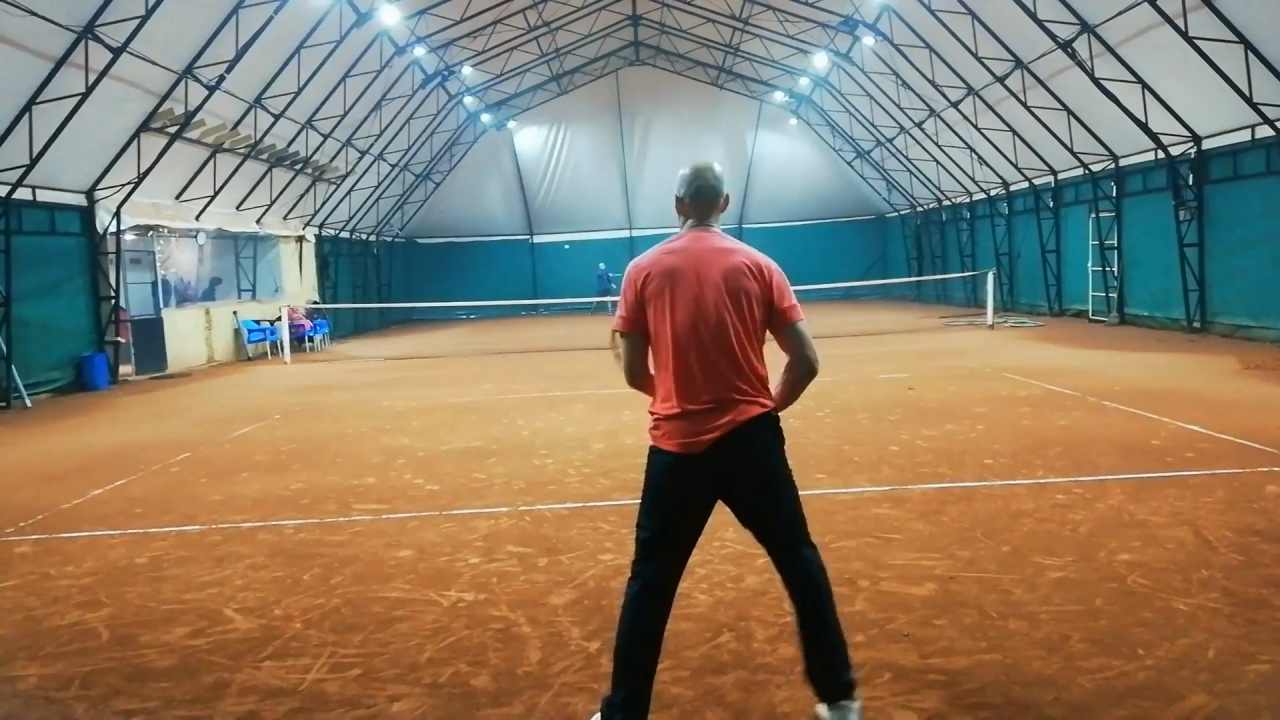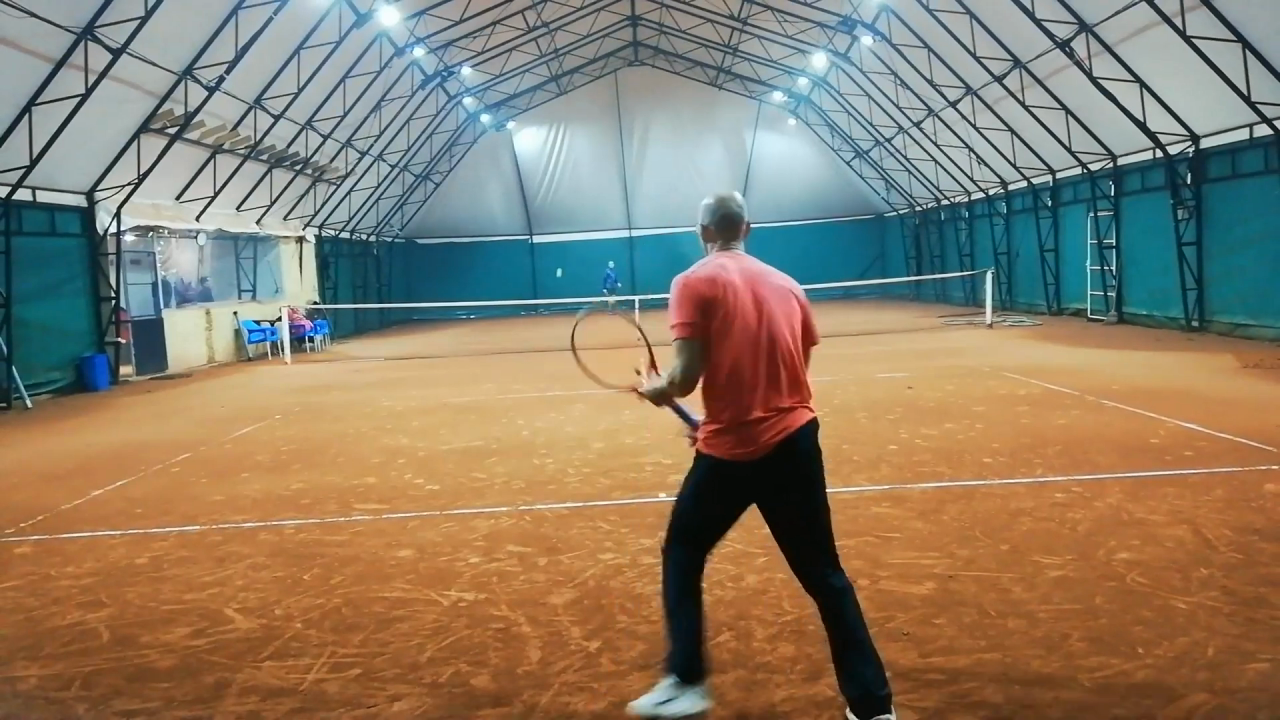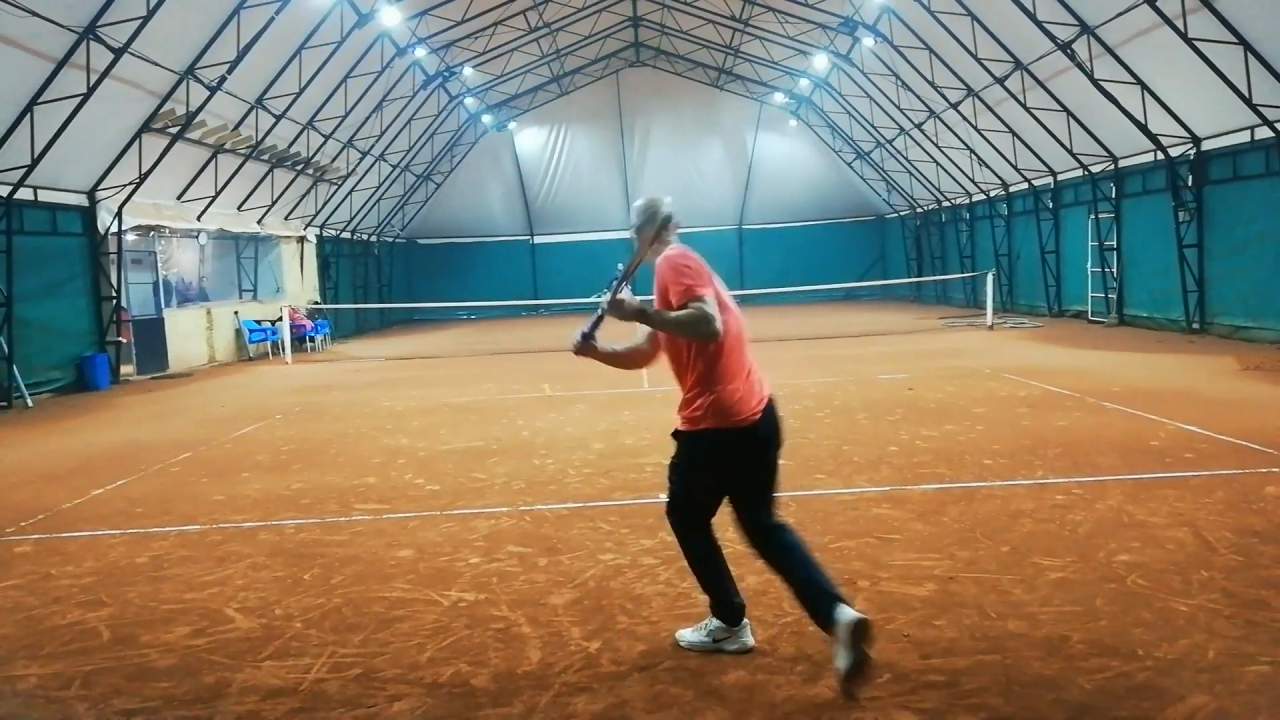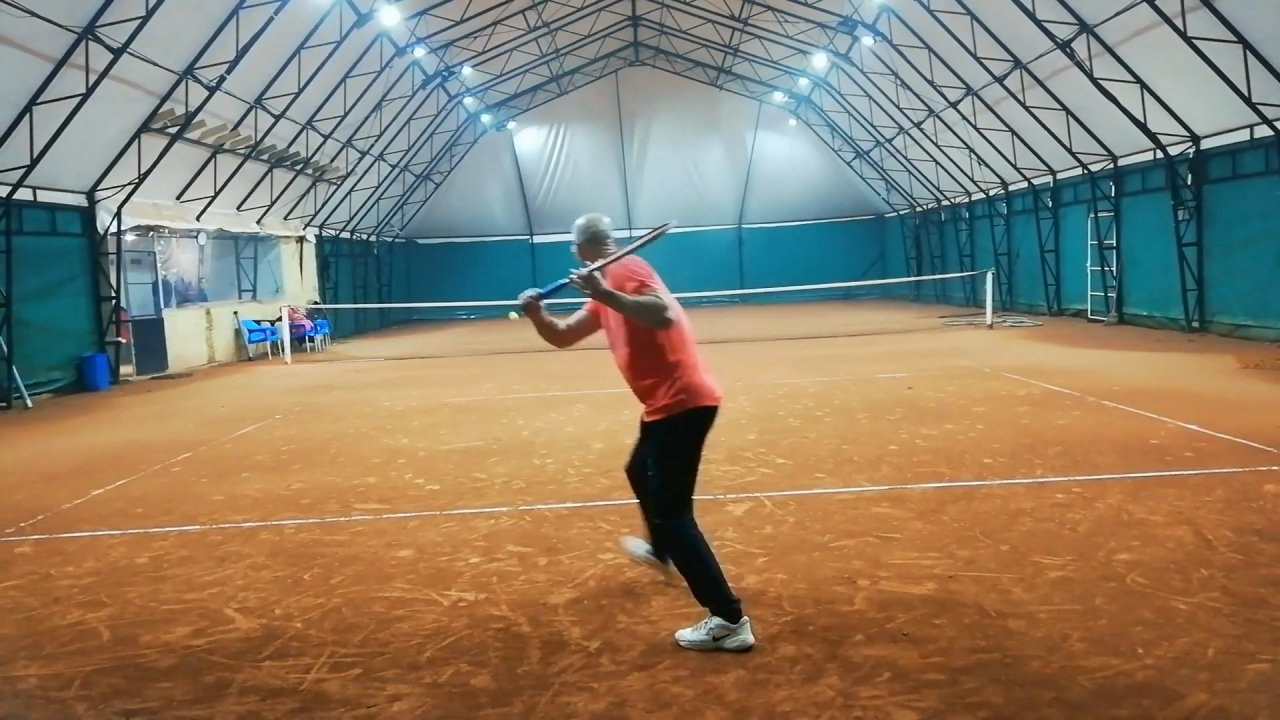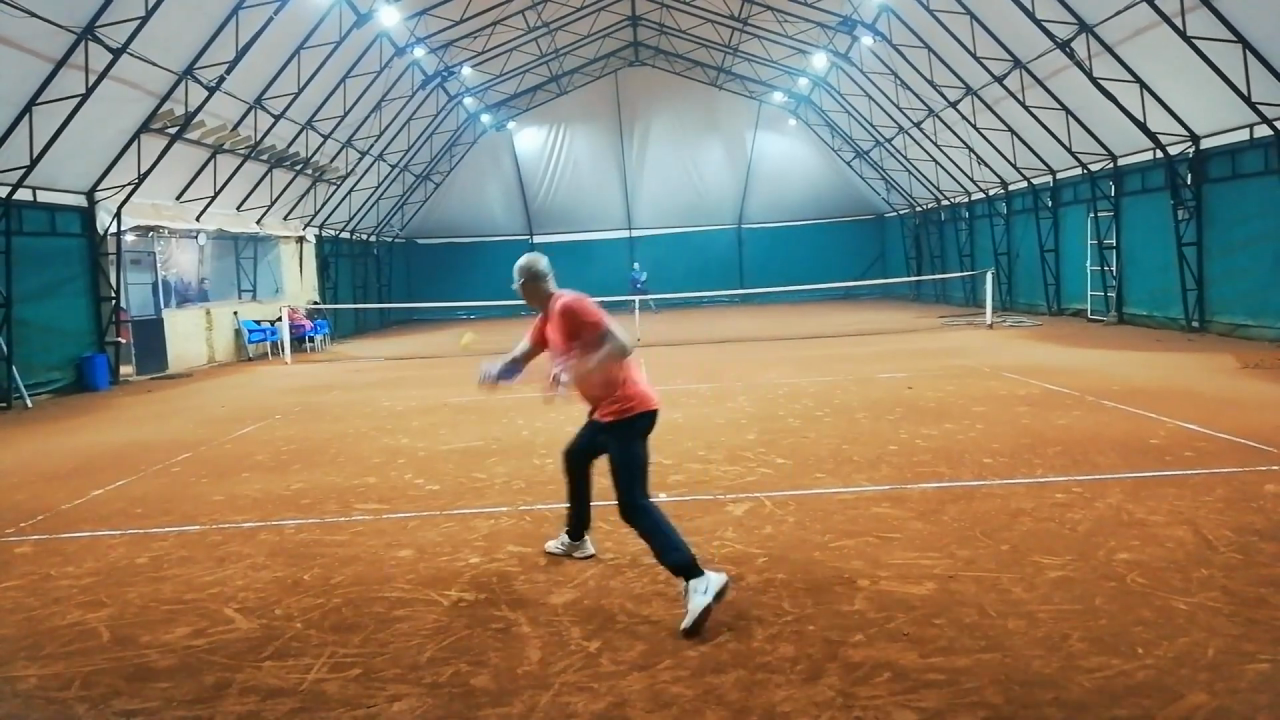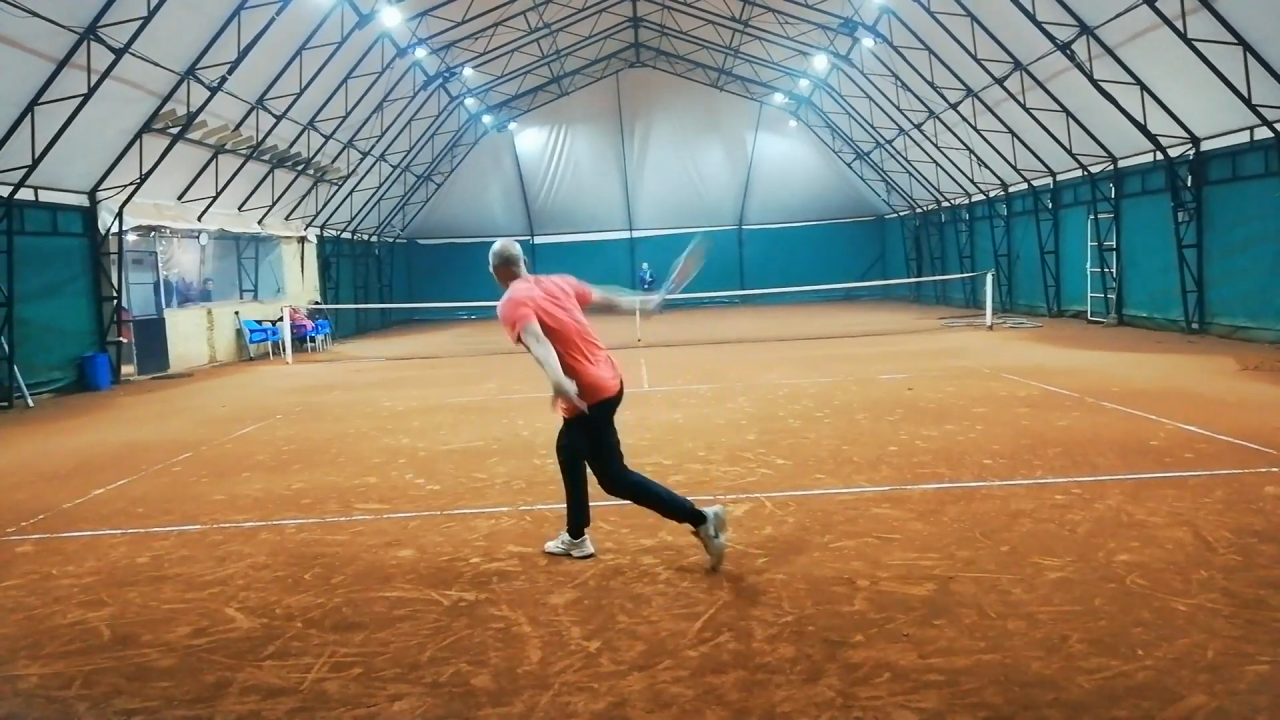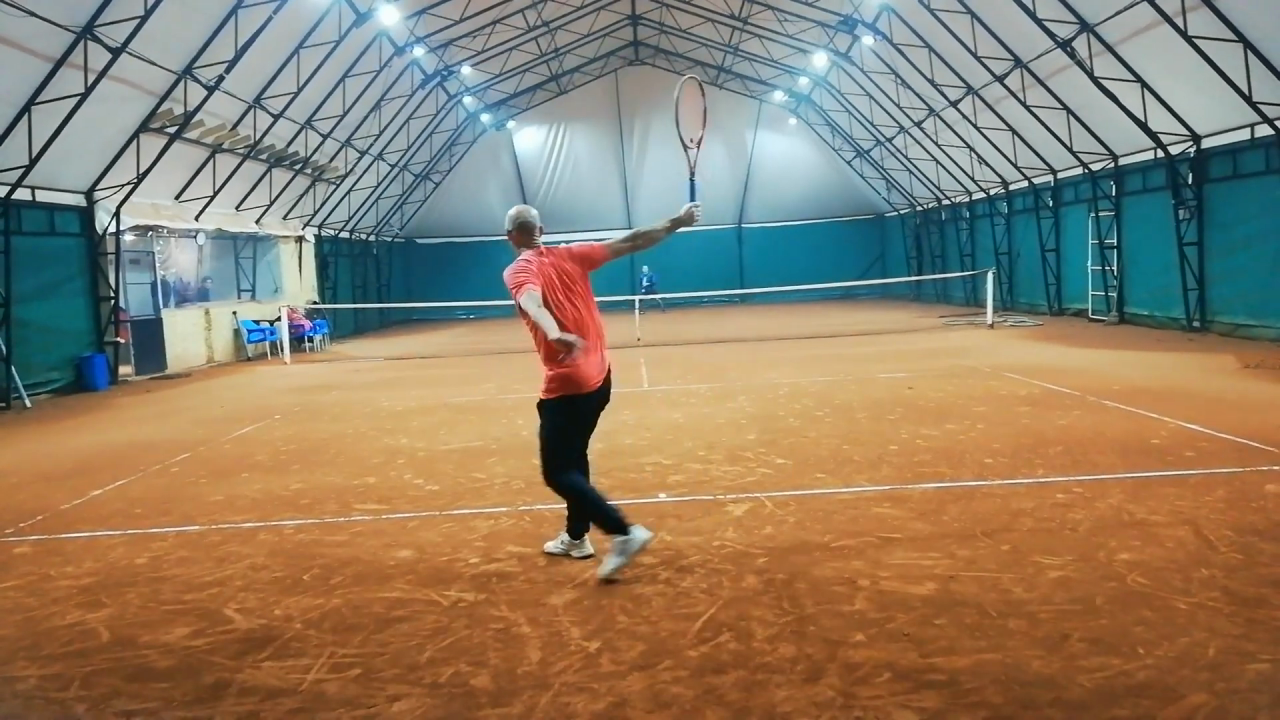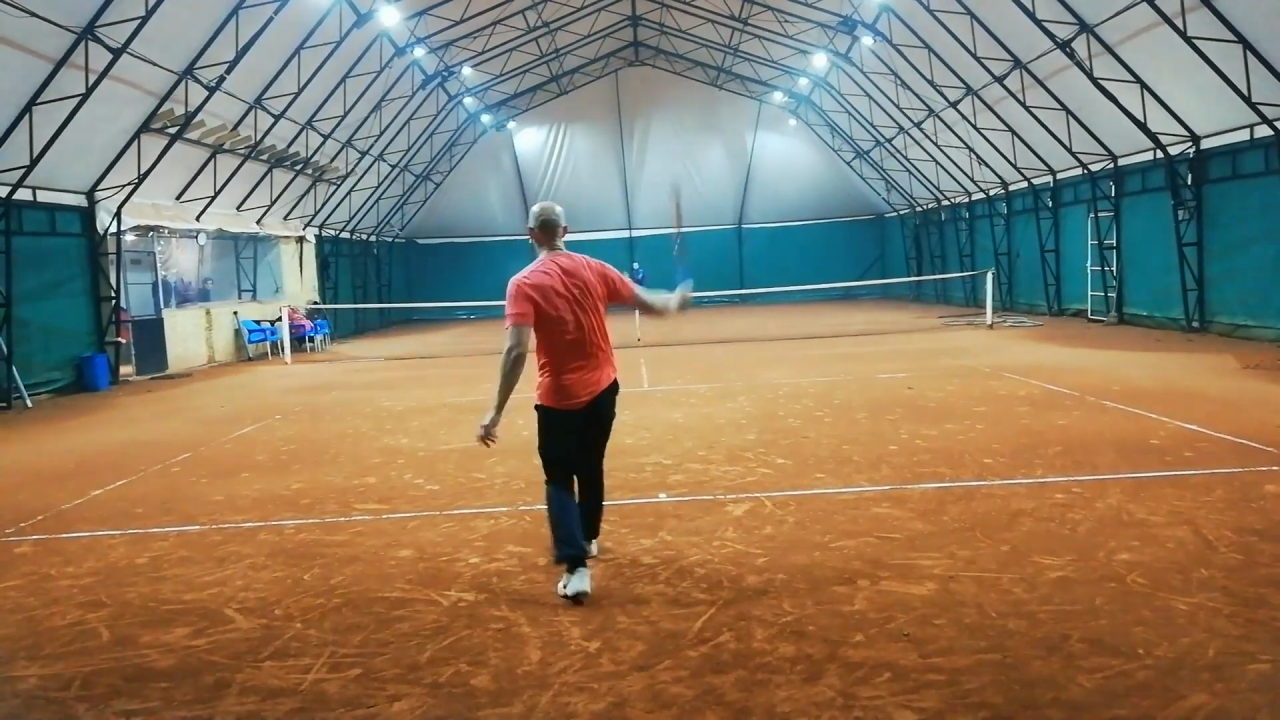
dt=0.3s
person 1, frame 1
left shoulder: (643, 269)
right shoulder: (758, 266)
left elbow: (634, 373)
right elbow: (805, 363)
left hip: (677, 446)
right hip: (749, 438)
left knee: (649, 582)
right knee: (800, 562)
person 1, frame 2
left shoulder: (693, 283)
right shoulder: (787, 286)
left elbow: (687, 377)
left wrist: (656, 391)
left hip: (727, 450)
right hip: (794, 442)
left knee: (680, 558)
right knee: (825, 577)
person 1, frame 3
left shoulder: (673, 264)
right shoulder: (684, 263)
left elbow: (709, 327)
right elbow: (642, 354)
left wrist: (643, 313)
right wrist: (597, 350)
left hip: (716, 423)
right hip: (754, 412)
left knee: (686, 517)
right knee: (762, 526)
left ankle: (729, 624)
right ankle: (837, 615)
person 1, frame 4
left shoulder: (625, 269)
right shoulder: (607, 288)
left elbow: (664, 316)
right elbow: (562, 335)
left wrist: (605, 294)
right wrist: (537, 312)
left hip: (679, 403)
right hip: (682, 401)
left knee: (668, 512)
right knee: (640, 472)
left ankle: (729, 620)
right ankle: (659, 550)
person 1, frame 5
left shoulder: (572, 305)
right shoulder: (547, 319)
left elbow: (621, 346)
right elbow: (518, 360)
left wrist: (575, 371)
right wrist: (496, 371)
left hip: (627, 410)
right hip: (612, 408)
left knee: (634, 506)
right knee: (576, 457)
left ankle: (698, 580)
right ankle: (575, 538)
person 1, frame 6
left shoulder: (509, 304)
right shoulder: (556, 282)
left elbow: (538, 342)
right elbow: (604, 299)
left wrist: (560, 382)
right wrist: (643, 302)
left hip: (588, 393)
right hip: (606, 379)
left knee: (614, 478)
right knee: (568, 449)
left ankle: (701, 520)
right ankle: (576, 537)
person 1, frame 7
left shoulder: (518, 270)
right shoulder: (571, 254)
left elbow: (534, 305)
right elbow: (630, 241)
left wrist: (554, 334)
right wrist: (677, 222)
left hip: (566, 385)
right hip: (599, 377)
left knee: (559, 471)
right knee: (573, 457)
left ankle: (624, 533)
right ankle: (576, 536)
person 1, frame 8
left shoulder: (524, 283)
right shoulder: (594, 269)
left elbow: (516, 350)
right elbow: (646, 302)
left wrist: (496, 413)
right wrist: (675, 301)
left hip: (558, 396)
right hip: (603, 388)
left knee: (558, 482)
right knee: (590, 468)
left ankle: (575, 568)
right ankle: (586, 538)
